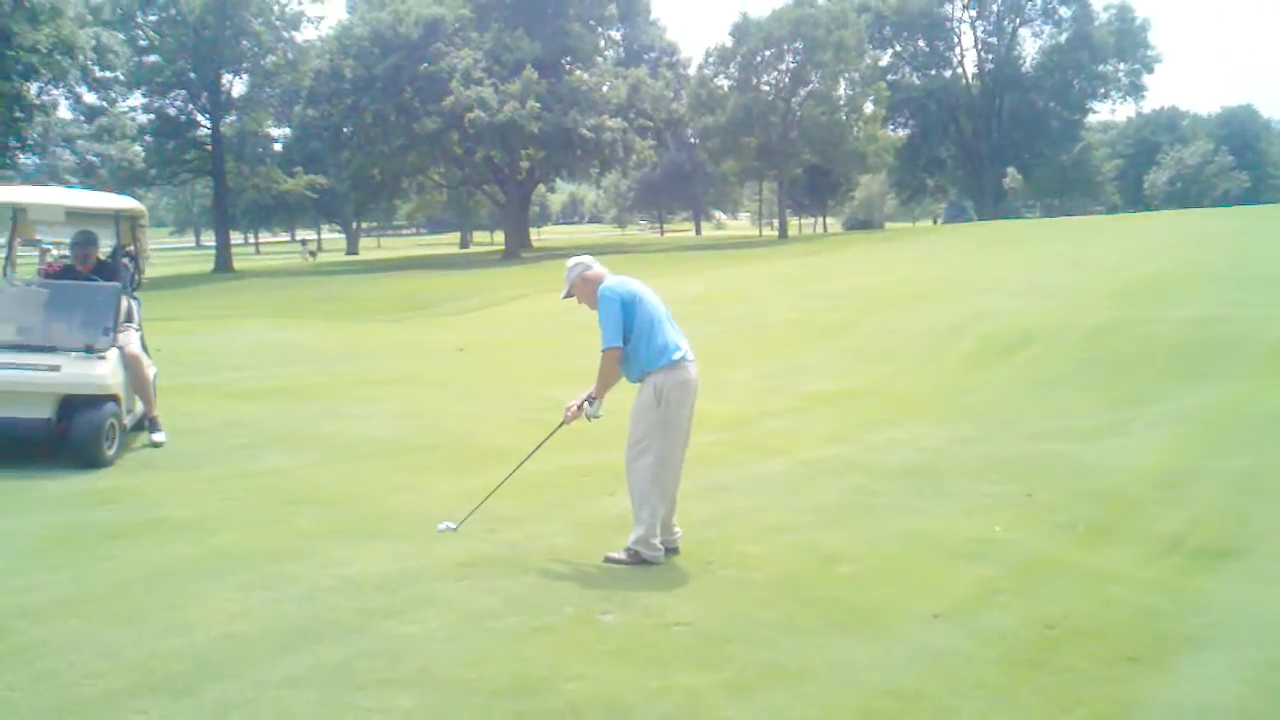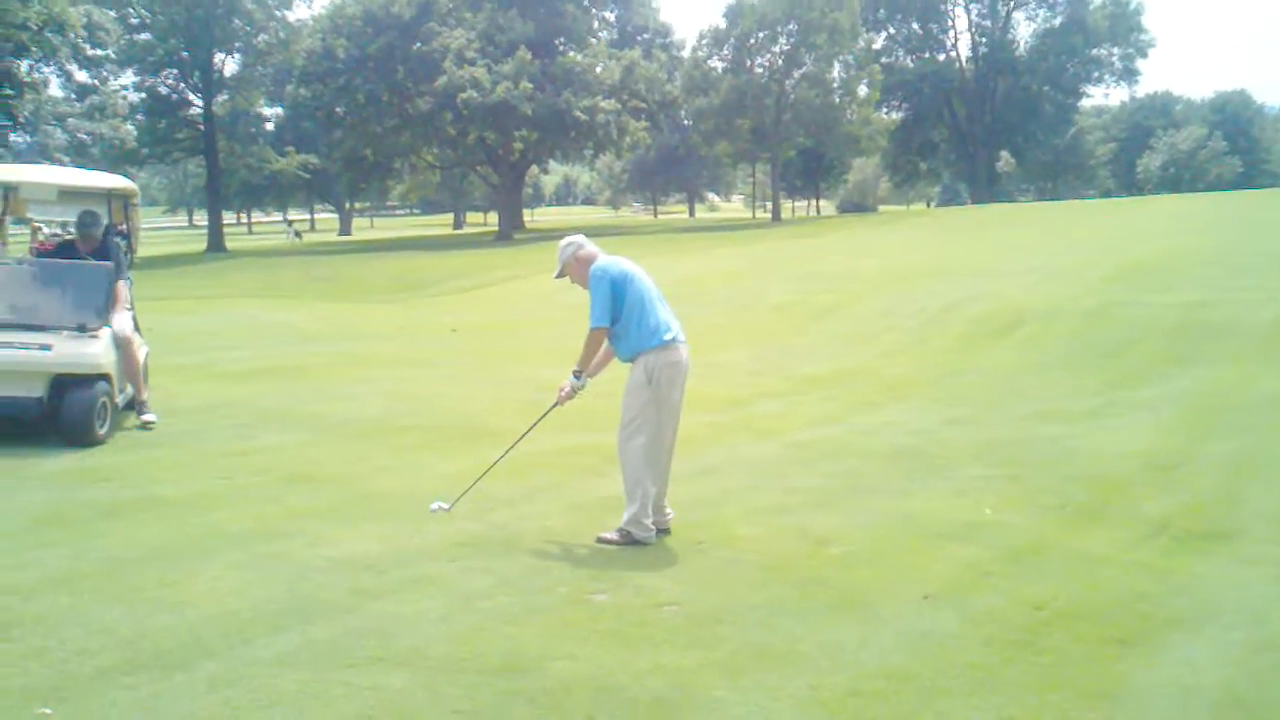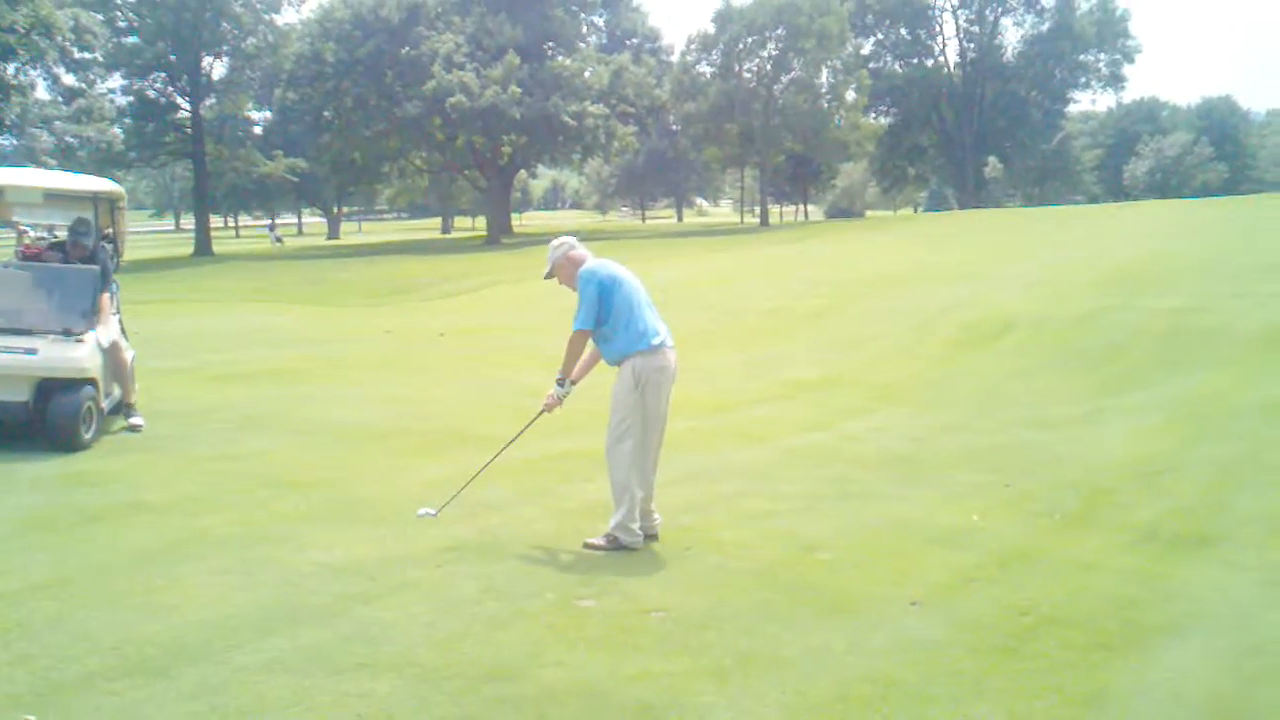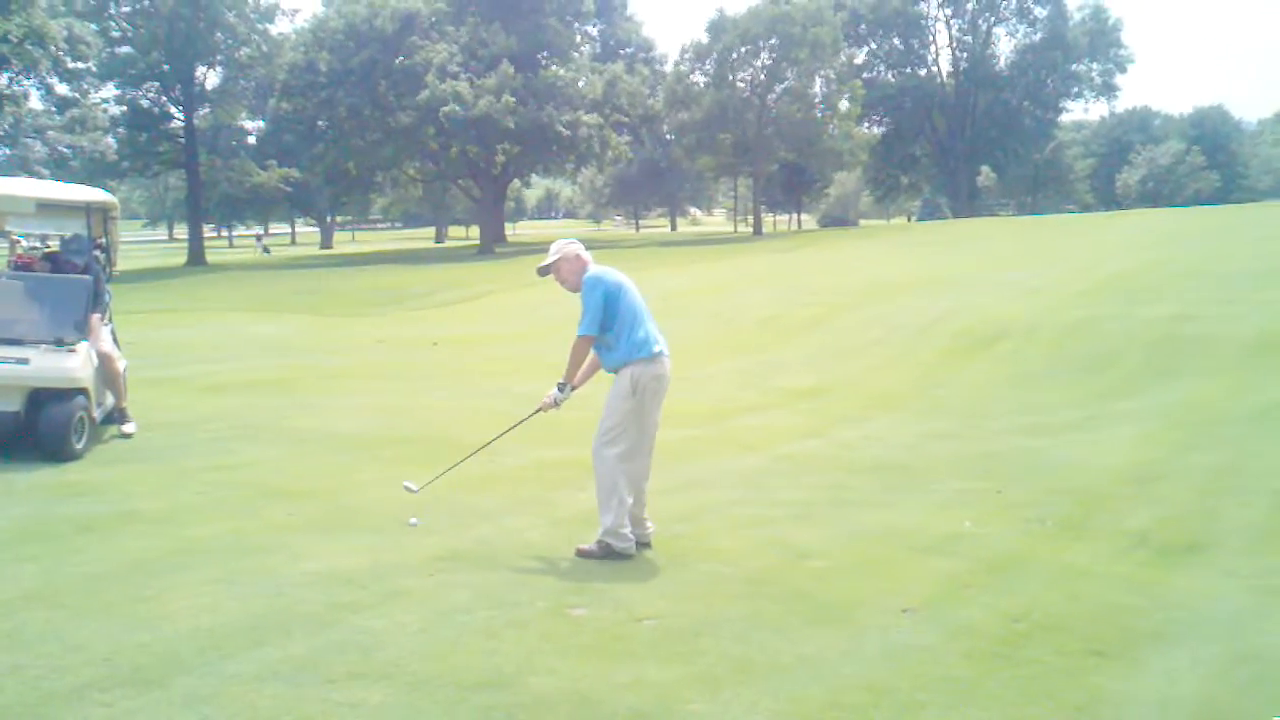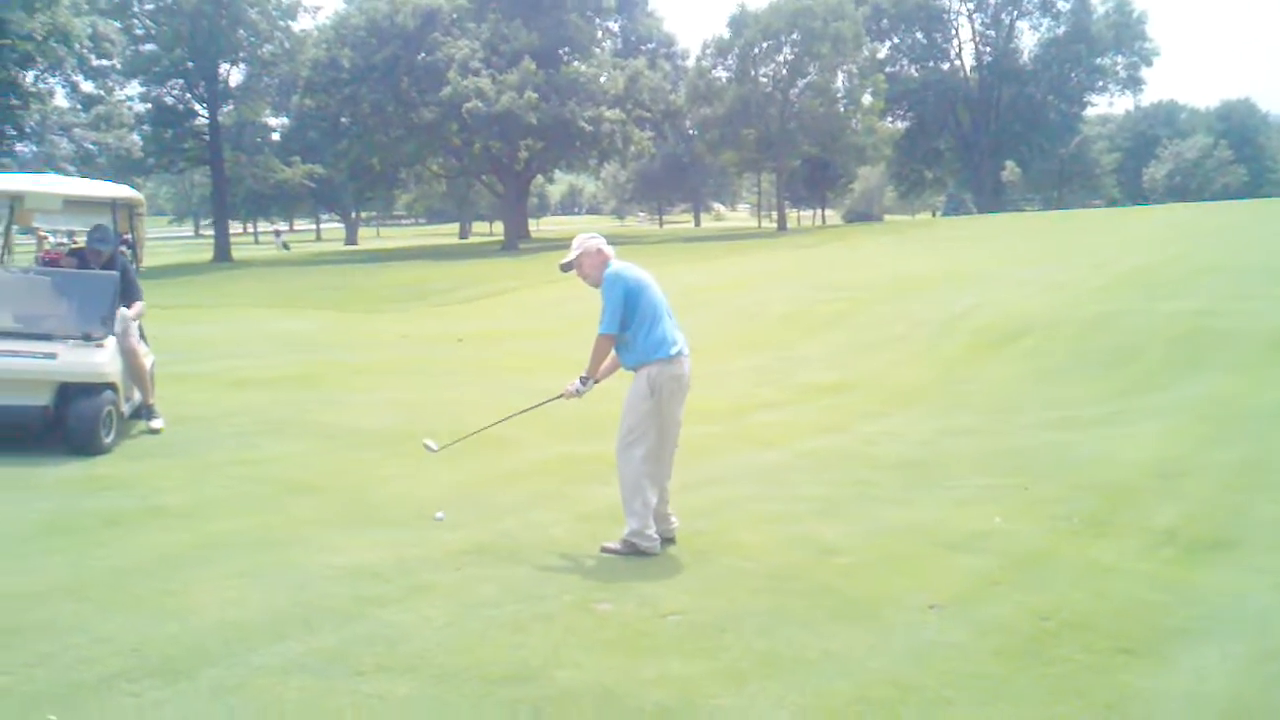
dt=0.4s
person 1, frame 1
left shoulder: (608, 292)
right shoulder: (625, 288)
left elbow: (613, 353)
right elbow: (623, 357)
left wrist: (596, 399)
right wrist: (586, 398)
left hip: (664, 379)
right hip: (680, 373)
left knee: (643, 461)
right knee: (663, 461)
left ankle: (646, 546)
right ankle: (665, 536)
person 1, frame 2
left shoulder: (600, 271)
right shoulder: (619, 268)
left elbow: (599, 332)
right elbow: (616, 339)
left wrist: (578, 374)
right wrist: (584, 377)
left hip: (654, 360)
right hip: (672, 354)
left knee: (636, 442)
right knee: (655, 442)
left ankle: (638, 526)
right ankle: (657, 517)
person 1, frame 3
left shoulder: (589, 273)
right shoulder: (608, 272)
left elbow: (580, 335)
right elbow: (601, 341)
left wrist: (561, 383)
right wrist: (571, 382)
left hip: (641, 364)
right hip: (659, 358)
left knee: (623, 447)
right knee: (642, 446)
left ankle: (626, 532)
right ankle: (645, 522)
person 1, frame 4
left shoulder: (594, 279)
right shoulder: (605, 280)
left elbow: (584, 341)
right elbow: (601, 349)
left wrist: (563, 387)
right wrist: (571, 387)
left hip: (638, 370)
right hip: (650, 367)
left knee: (609, 452)
right knee: (631, 454)
left ankle: (616, 537)
right ankle: (637, 530)
person 1, frame 5
left shoulder: (615, 276)
right shoulder: (628, 276)
left elbow: (607, 338)
left wrist: (585, 380)
right wrist: (593, 380)
left hip: (657, 371)
right hip: (672, 366)
left knee: (633, 452)
right knee: (655, 452)
left ankle: (642, 537)
right ankle: (662, 526)
person 2, frame 1
left shoulder: (112, 270)
right shoulder: (63, 275)
left elbow: (121, 301)
left hip: (118, 327)
left knee: (133, 356)
left ankle: (152, 419)
person 2, frame 2
left shoulder: (110, 250)
right shoulder: (62, 250)
left elbow: (120, 283)
left wrist: (119, 313)
left hip: (109, 309)
left knee: (125, 337)
left ankle: (142, 401)
person 2, frame 3
left shoulder: (99, 257)
right shoulder: (54, 250)
left elbow: (104, 294)
left wrist: (102, 326)
right wrist: (47, 262)
left hip: (94, 313)
left knee: (113, 343)
left ankle: (129, 405)
person 2, frame 4
left shoulder: (94, 273)
right shoulder: (49, 261)
left elbow: (95, 315)
left wrist: (91, 346)
left hip: (87, 325)
left knee: (106, 353)
left ankle: (122, 411)
person 2, frame 5
left shoulder: (121, 265)
right shoulder: (75, 257)
left elbow: (140, 303)
left wrist: (129, 314)
right wrist: (63, 268)
left hip: (116, 319)
left knee: (130, 347)
left ankle: (149, 407)
